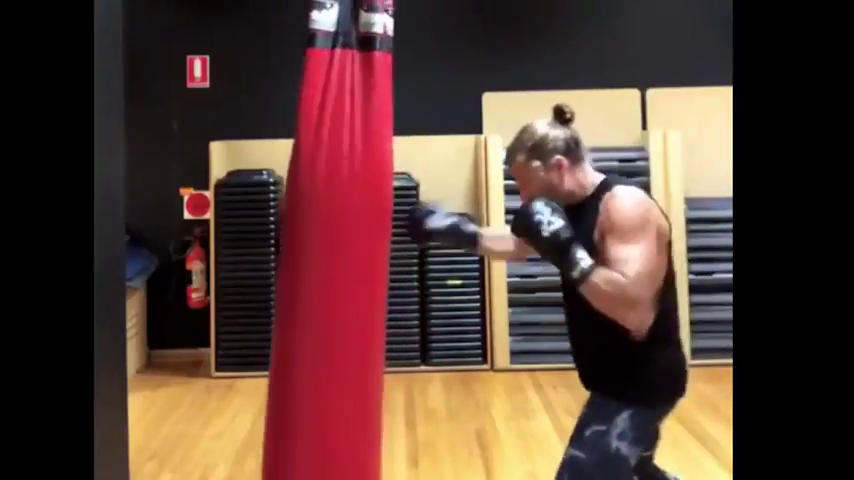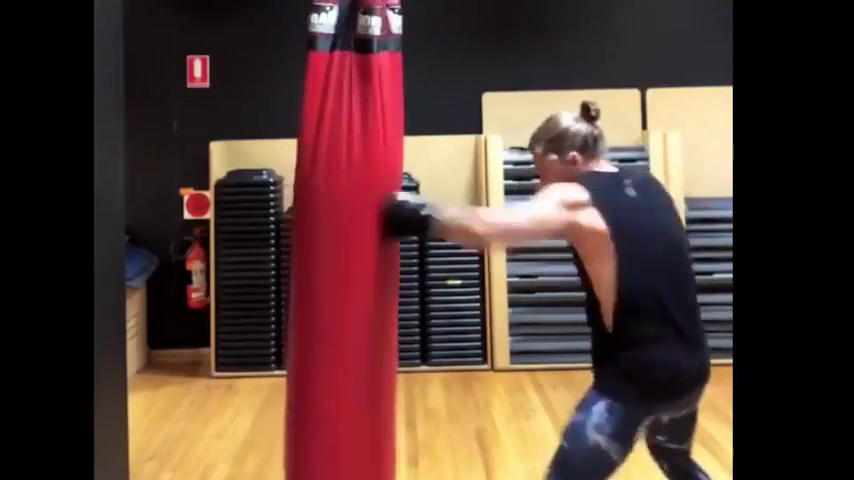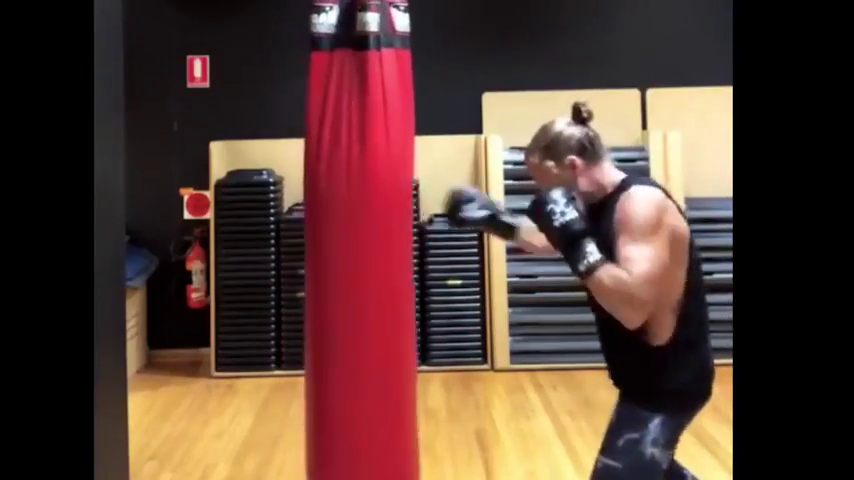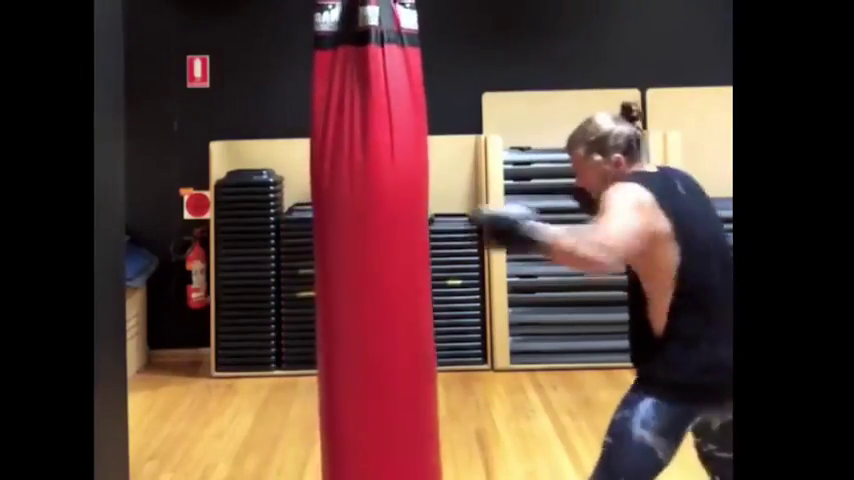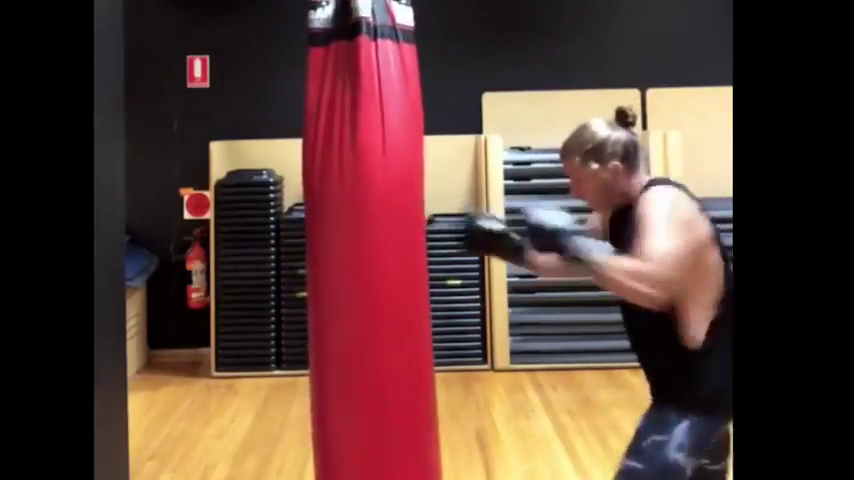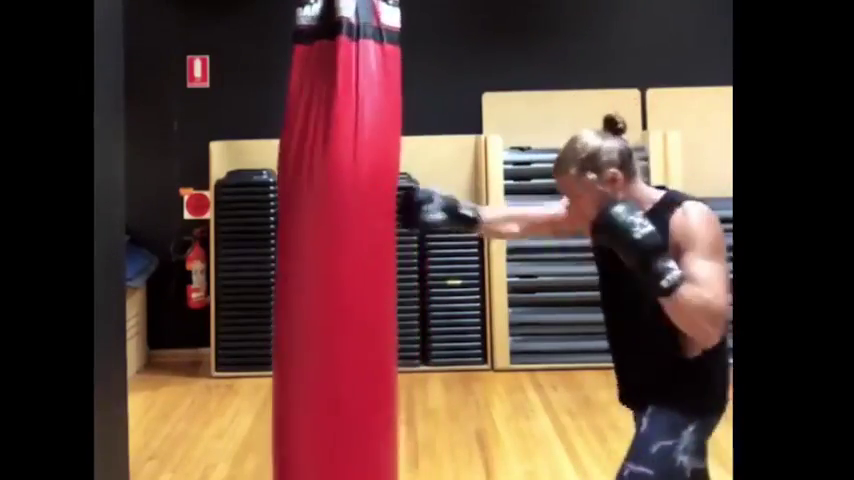
dt=0.4s
person 1, frame 1
left shoulder: (626, 206)
right shoulder: (568, 201)
left elbow: (633, 307)
right elbow: (512, 245)
left wrist: (565, 249)
right wrist: (455, 228)
left hip: (635, 380)
right hip: (637, 373)
person 1, frame 2
left shoulder: (574, 199)
right shoulder: (647, 187)
left elbow: (489, 229)
left wrist: (420, 215)
left hip: (634, 372)
right hip: (685, 363)
person 1, frame 3
left shoulder: (643, 205)
right shoulder: (600, 200)
left elbow: (634, 307)
right elbow: (553, 243)
left wrist: (576, 240)
right wrist: (494, 219)
left hip: (666, 381)
right hip: (656, 374)
person 1, frame 4
left shoulder: (631, 196)
right shoulder: (679, 184)
left elbow: (598, 253)
left wrist: (520, 229)
left hip: (683, 373)
right hip: (720, 366)
person 1, frame 5
left shoulder: (663, 203)
right shoulder: (618, 212)
left elbow: (650, 286)
right elbow: (559, 262)
left wrist: (578, 246)
right wrist: (511, 245)
left hip: (702, 383)
right hip: (698, 378)
person 1, frame 6
left shoulder: (691, 220)
right shoulder: (598, 211)
left elbow: (712, 325)
right elbow: (523, 222)
left wrist: (653, 262)
right wrist: (461, 214)
left hip: (686, 392)
right hip: (645, 385)
